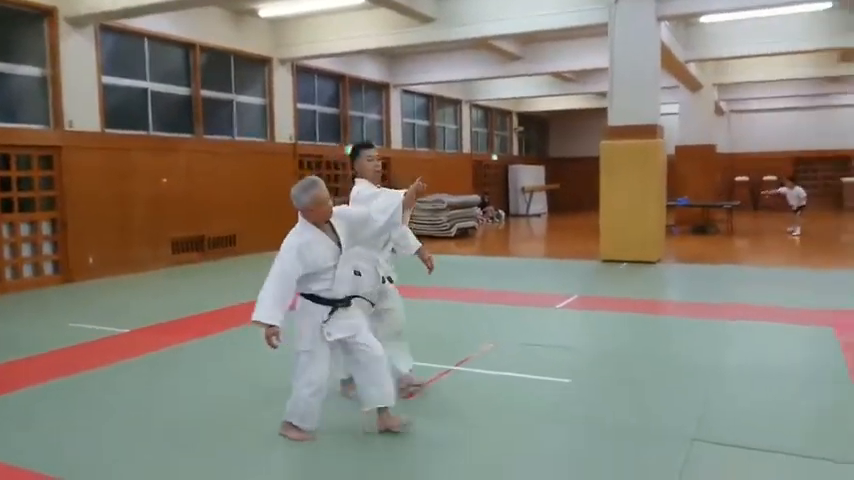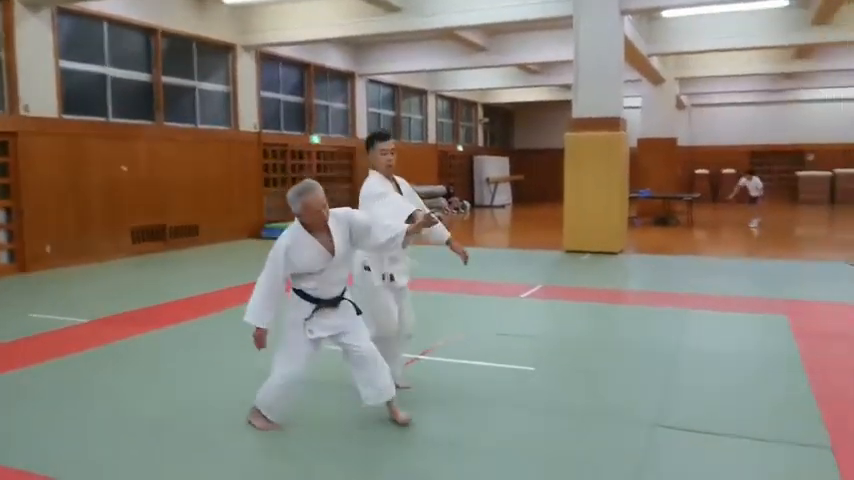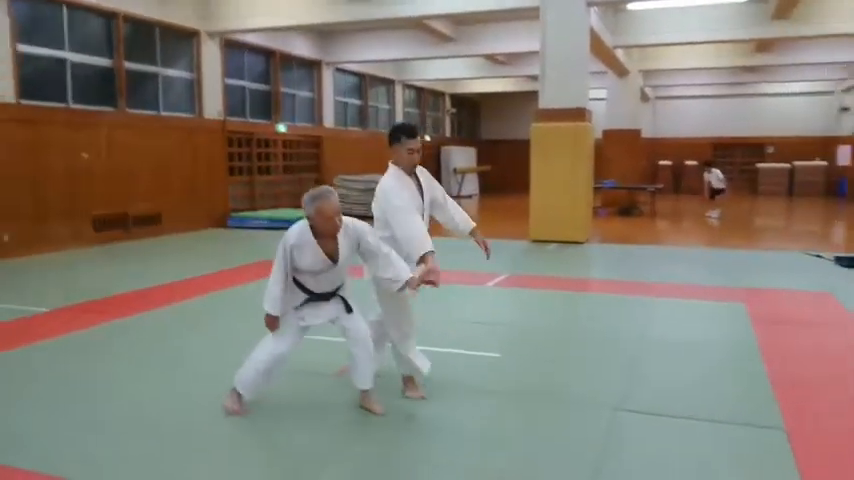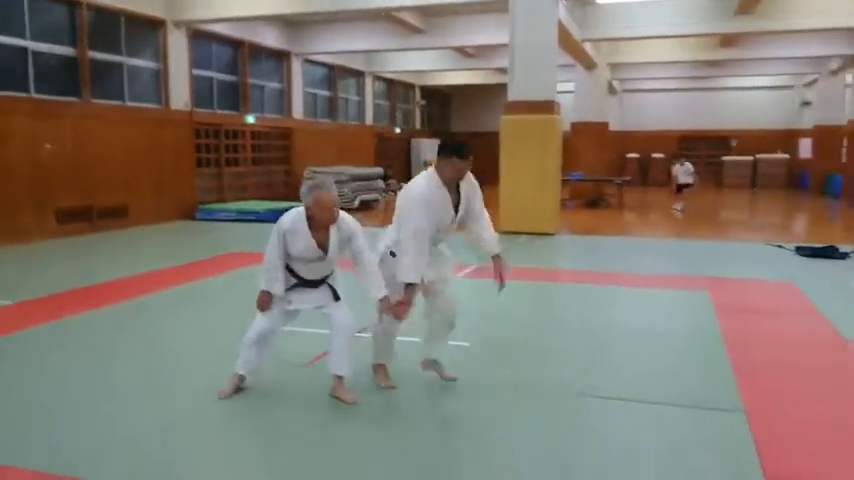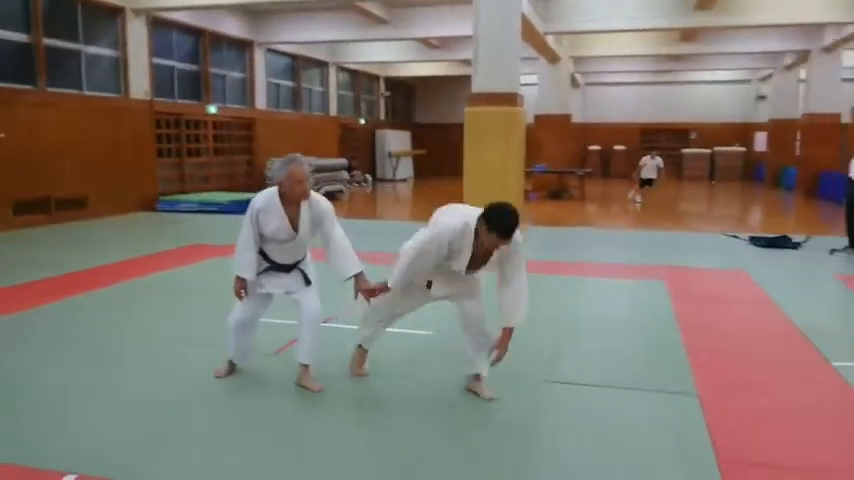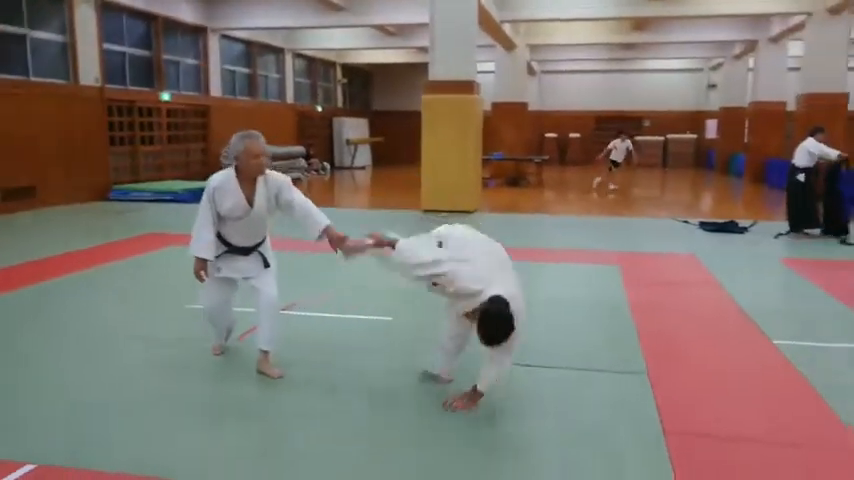
dt=0.2s
person 1, frame 1
left shoulder: (341, 218)
right shoulder: (296, 243)
left elbow: (374, 215)
right elbow: (279, 282)
left wrist: (405, 198)
right wrist: (270, 322)
left hip: (346, 309)
right hip: (317, 315)
left knee: (372, 357)
right knee: (314, 375)
left ankle: (385, 417)
right ankle: (292, 424)
person 1, frame 2
left shoulder: (344, 219)
right shoulder: (289, 242)
left elbow: (378, 233)
right elbow: (270, 282)
left wrist: (412, 228)
right wrist: (261, 323)
left hip: (339, 306)
right hip: (307, 312)
left knee: (366, 353)
right knee: (290, 367)
left ankle: (391, 407)
right ankle: (260, 412)
person 1, frame 3
left shoulder: (354, 228)
right shoulder: (294, 238)
left elbow: (381, 255)
right elbow: (281, 276)
left wrist: (409, 278)
right wrist: (273, 310)
left hip: (336, 297)
right hip: (301, 300)
left knee: (361, 337)
right knee: (275, 348)
left ankle: (366, 396)
right ankle: (238, 393)
person 1, frame 4
left shoulder: (347, 225)
right shoulder: (288, 224)
left elbow: (365, 261)
right elbow: (274, 259)
left wrist: (382, 297)
right wrist: (266, 291)
left hip: (325, 284)
right hip: (290, 284)
left knee: (344, 325)
right knee: (262, 328)
left ankle: (339, 384)
right ankle: (239, 378)
person 1, frame 5
left shoulder: (319, 205)
right shoulder: (261, 204)
left elbow: (337, 241)
right elbow: (248, 242)
left wrist: (358, 276)
right wrist: (241, 276)
left hip: (299, 268)
right hip: (264, 269)
left knee: (311, 313)
right knee: (242, 316)
left ankle: (304, 372)
right ankle: (233, 361)
person 1, frame 6
left shoulder: (276, 182)
right shoulder: (217, 183)
left elbow: (301, 206)
right elbow: (205, 222)
left wrist: (328, 231)
right wrist: (200, 257)
left hip: (257, 252)
right hip: (224, 253)
left knee: (269, 299)
right knee: (213, 303)
left ankle: (264, 359)
right ankle: (223, 336)
person 2, frame 1
left shoulder: (380, 192)
right shoulder: (362, 193)
left elbow: (398, 227)
left wrist: (420, 250)
left hip: (381, 268)
left knee: (395, 324)
left ankle: (403, 377)
right ankle: (346, 378)
person 2, frame 2
left shoulder: (399, 184)
right shoulder: (373, 189)
left elbow: (422, 211)
right elbow: (394, 207)
left wrist: (450, 241)
right wrist: (415, 218)
left hip: (396, 265)
right hip: (374, 268)
left knee: (404, 326)
right knee: (386, 327)
left ankle: (391, 373)
person 2, frame 3
left shoulder: (421, 175)
right shoulder: (390, 187)
left elbow: (444, 205)
right elbow: (408, 225)
left wrist: (474, 231)
right wrist: (429, 259)
left hip: (408, 259)
left knee: (392, 318)
right knee: (402, 323)
right ankle: (409, 375)
person 2, frame 4
left shoulder: (468, 183)
right shoulder: (419, 192)
left elbow: (478, 219)
right elbow: (414, 242)
left wrist: (496, 257)
right wrist: (410, 288)
left hip: (434, 252)
right hip: (400, 256)
left knee: (446, 311)
right knee: (392, 315)
left ankle: (430, 357)
right ankle: (380, 364)
person 2, frame 5
left shoulder: (512, 240)
right shoulder: (450, 226)
left elbow: (514, 286)
right elbow: (415, 256)
left wrist: (507, 333)
right wrist: (389, 286)
right hip: (423, 268)
left knee: (476, 321)
right knee: (387, 308)
left ankle: (476, 376)
right ankle: (362, 347)
person 2, frame 6
left shoulder: (513, 311)
right shoulder: (463, 282)
left elbow: (500, 359)
left wrist: (475, 395)
right wrist: (391, 244)
right hip: (451, 244)
left knee: (460, 327)
right knee: (408, 258)
left ankle: (442, 370)
right ankle: (389, 242)
